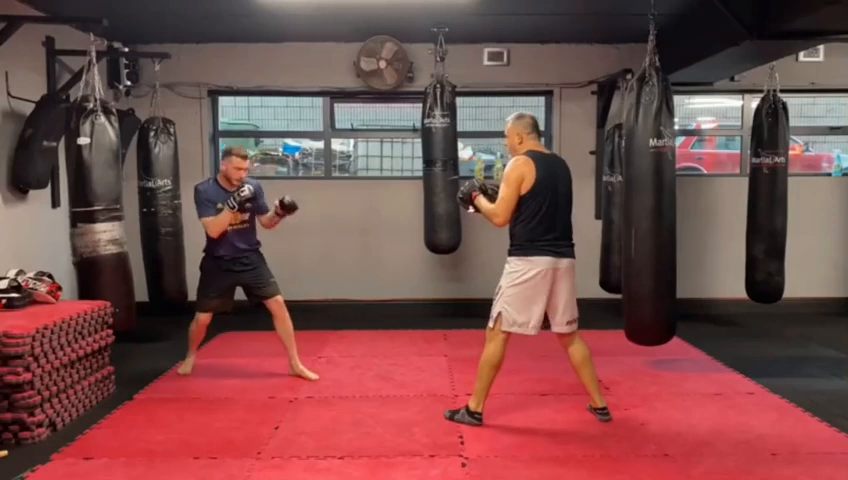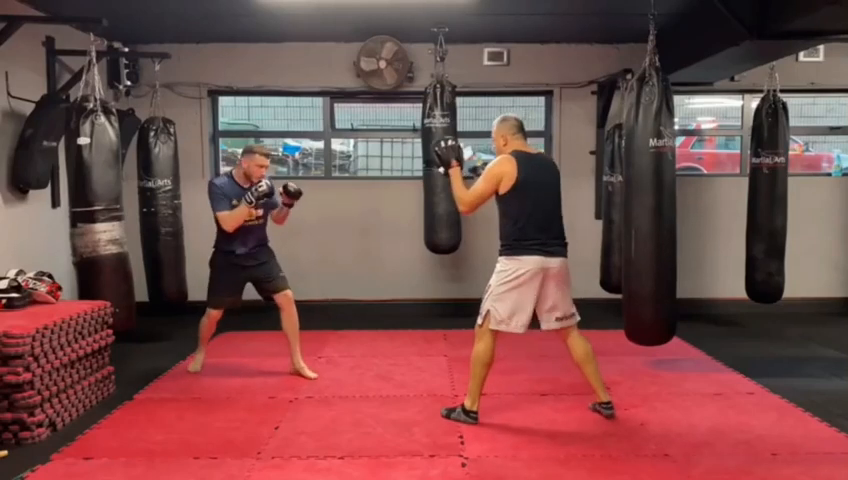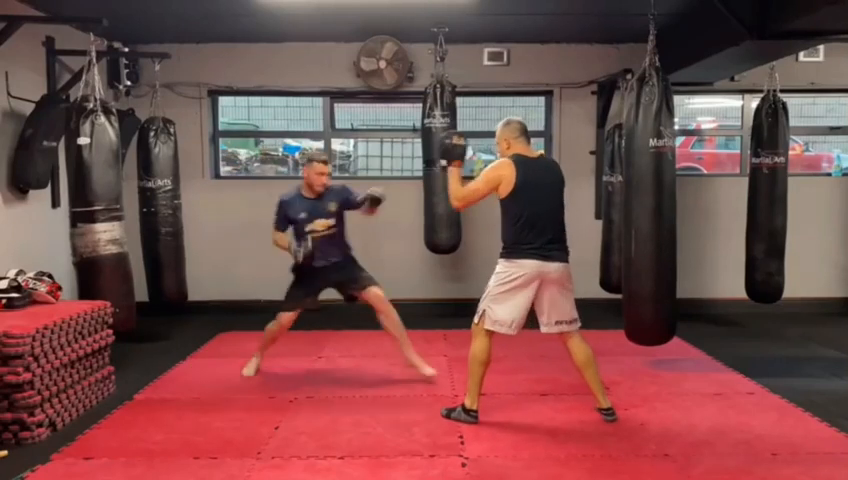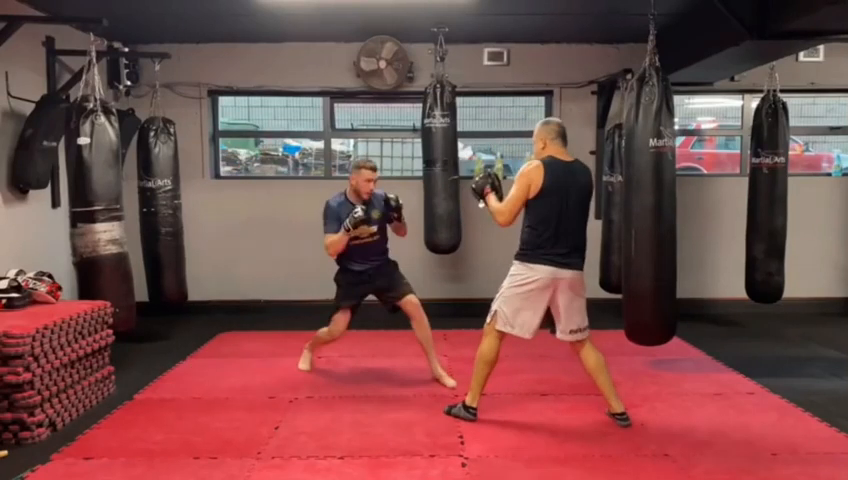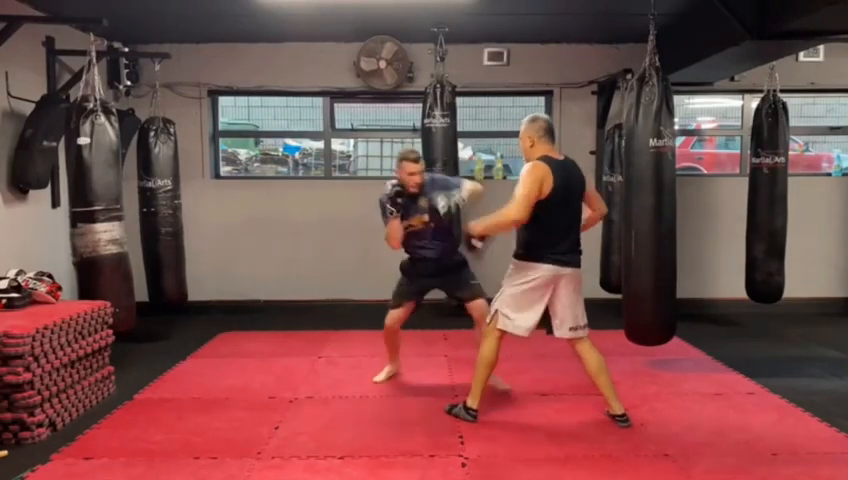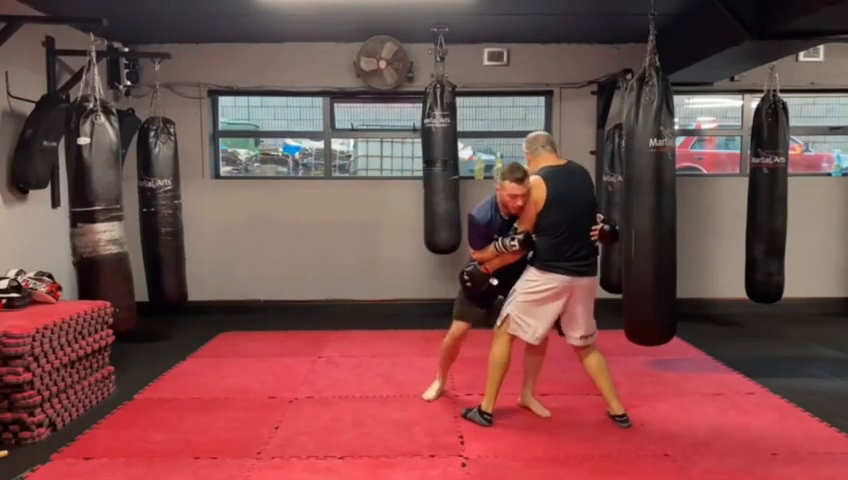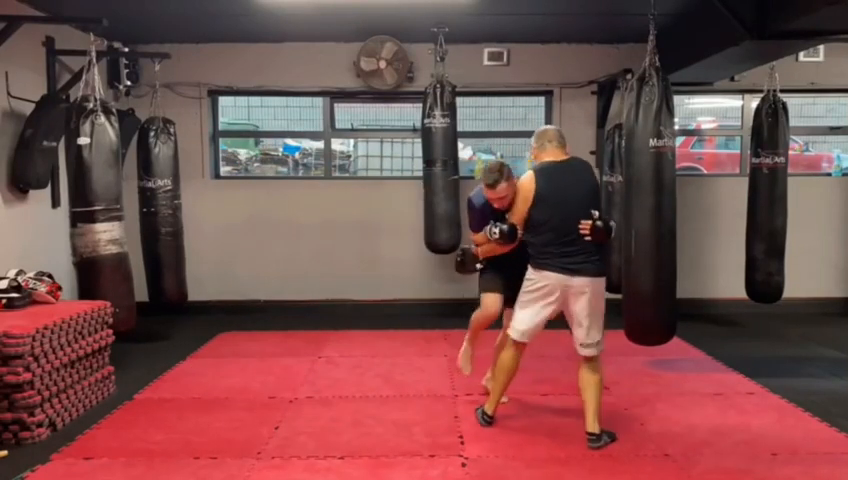
dt=0.7s
person 1, frame 1
left shoulder: (519, 165)
right shoulder: (561, 165)
left elbow: (501, 217)
left wrist: (477, 197)
right wrist: (496, 196)
left hip: (529, 261)
right hip: (563, 259)
left knee: (496, 332)
right knee: (569, 333)
left ankle: (474, 409)
right ankle: (599, 405)
person 1, frame 2
left shoulder: (503, 164)
right shoulder: (549, 164)
left elbow: (465, 205)
left wrist: (453, 166)
right wrist: (491, 182)
left hip: (519, 260)
right hip: (555, 259)
left knee: (485, 330)
right knee: (569, 329)
left ankle: (470, 407)
right ankle: (603, 400)
person 1, frame 3
left shoulder: (503, 168)
right shoulder: (552, 167)
left elbow: (459, 201)
left wrist: (454, 162)
left hip: (518, 264)
right hip: (556, 263)
left knee: (482, 330)
right knee: (571, 334)
left ankle: (469, 407)
right ankle: (605, 405)
person 1, frame 4
left shoulder: (533, 170)
right shoulder: (585, 174)
left elbow: (504, 217)
left wrist: (488, 192)
left hip: (532, 267)
right hip: (570, 270)
left knee: (492, 331)
right knee: (581, 342)
left ankle: (470, 404)
right ankle: (618, 409)
person 1, frame 5
left shoulder: (535, 169)
right shoulder: (574, 169)
left elbow: (516, 215)
right elbow: (599, 210)
left wrist: (478, 227)
left hip: (535, 266)
right hip: (568, 268)
left knee: (493, 331)
right knee: (580, 340)
left ankle: (471, 405)
right ankle: (617, 410)
person 1, frame 6
left shoulder: (537, 183)
right shoulder: (583, 175)
left wrist: (484, 269)
left hip: (547, 275)
right hip: (584, 275)
left knee: (503, 333)
right knee: (585, 345)
left ankle: (486, 409)
right ankle: (618, 411)
person 1, frame 7
left shoulder: (529, 180)
right shoulder: (589, 171)
left hip: (545, 274)
right hip: (589, 276)
left knee: (514, 341)
right knee: (590, 355)
left ankle: (488, 410)
right ankle: (594, 429)
person 2, frame 1
left shoulder: (252, 187)
right shoulder: (204, 191)
left elbow: (266, 223)
right elbow: (213, 230)
left wrist: (280, 212)
right wrist: (233, 203)
left hip: (250, 259)
right hip: (219, 264)
left knee: (277, 304)
right knee: (202, 317)
left ankle: (295, 364)
right ankle: (191, 356)
person 2, frame 2
left shoulder: (264, 184)
right shoulder: (219, 186)
left elbow: (278, 219)
right elbow: (228, 224)
left wrist: (288, 203)
right wrist: (250, 198)
left hip: (260, 255)
right hip: (229, 259)
left knee: (286, 299)
right knee: (214, 312)
left ankle: (297, 361)
right ankle: (201, 353)
person 2, frame 3
left shoulder: (338, 192)
right shoulder: (288, 203)
left elbow: (366, 209)
right elbow: (278, 236)
left wrist: (371, 202)
right wrist: (294, 248)
left hip: (342, 263)
right hip: (310, 269)
left knee: (379, 299)
right knee: (285, 320)
left ankle: (412, 357)
right ankle: (257, 356)
person 2, frame 4
left shoulder: (381, 199)
right shoulder: (334, 206)
left elbow: (401, 233)
right elbow: (331, 250)
left wrist: (397, 216)
right wrist: (349, 226)
left hip: (382, 269)
right hip: (352, 274)
left knee: (414, 306)
right knee: (336, 331)
left ankle: (436, 368)
right ankle: (309, 348)
person 2, frame 5
left shoulder: (437, 182)
right shoulder: (390, 199)
left elbow: (475, 188)
right elbow: (394, 243)
left wrist: (456, 196)
right wrist: (392, 209)
left hip: (451, 264)
right hip: (418, 267)
left knee: (482, 314)
right knee: (392, 322)
right ankle: (393, 364)
person 2, frame 6
right shoulder: (480, 216)
right elbow: (478, 255)
right wrist: (502, 245)
left hip: (518, 273)
right hip: (484, 274)
right knee: (457, 332)
left ankle: (527, 394)
right ankle: (440, 381)
person 2, frame 7
right shoulder: (476, 200)
right elbow: (476, 239)
right wrist: (490, 234)
left hip: (523, 260)
right hip: (492, 260)
right knee: (492, 308)
left ankle: (491, 377)
right ankle: (470, 340)
